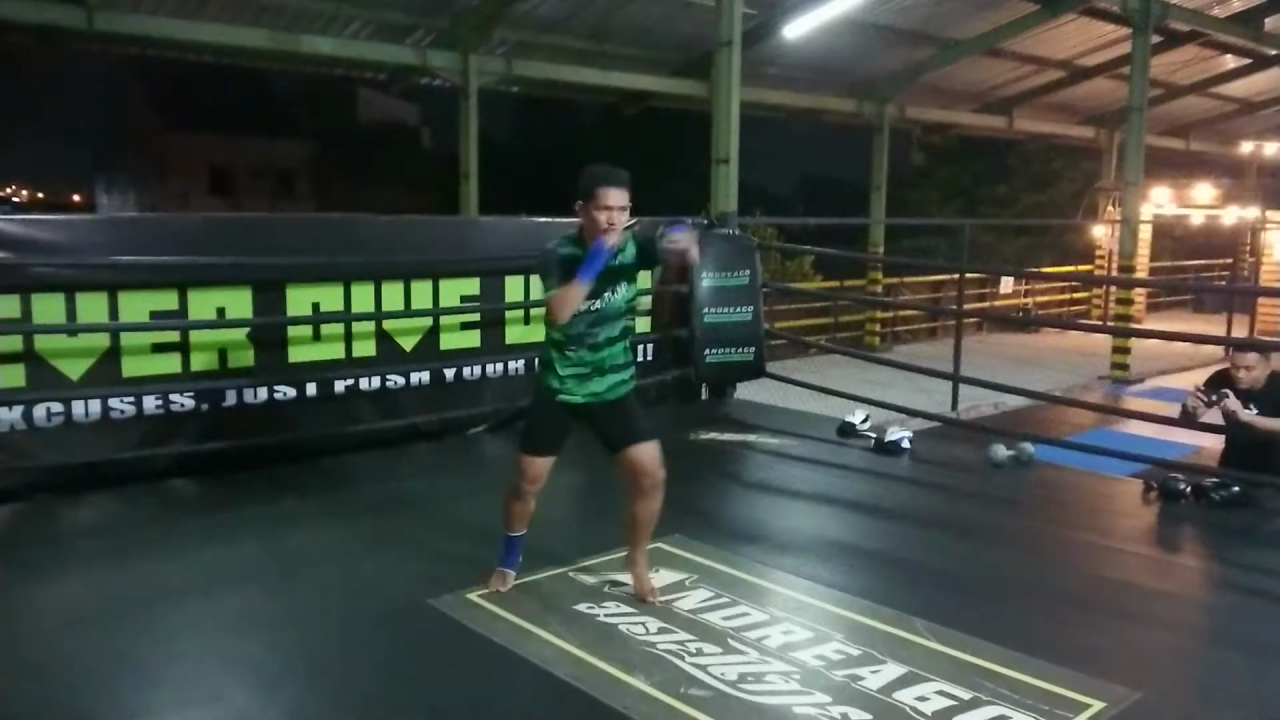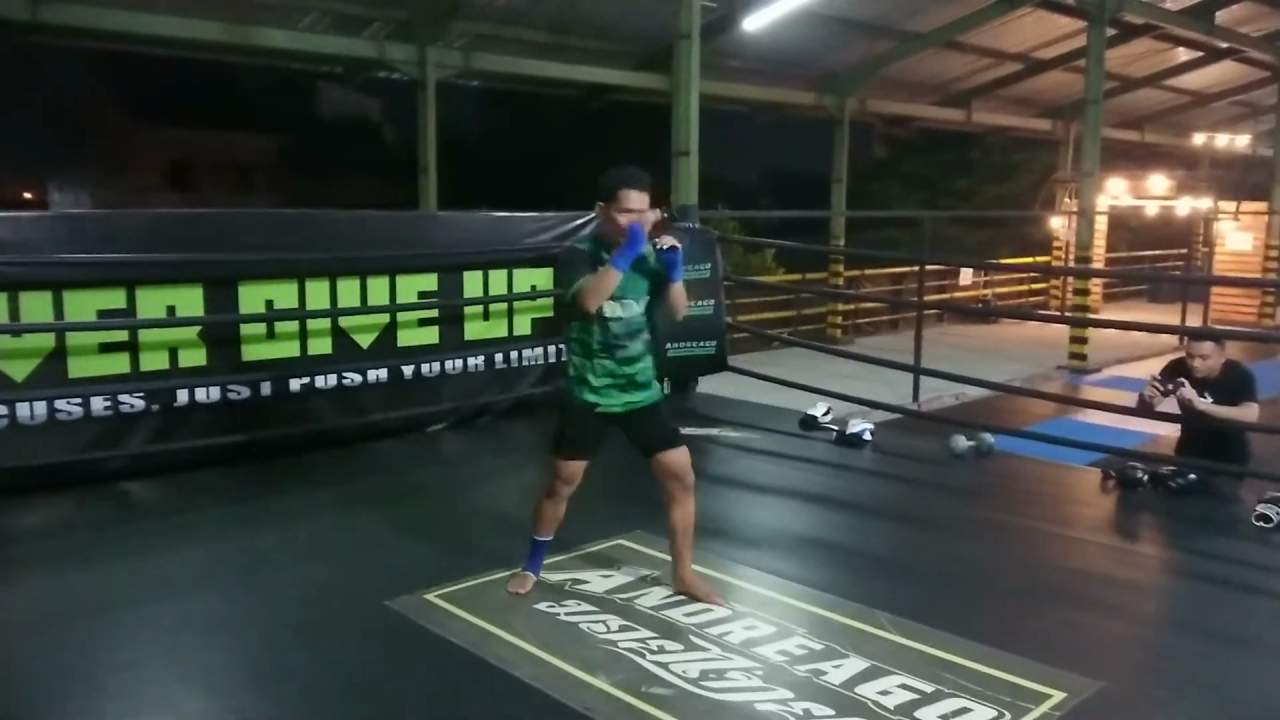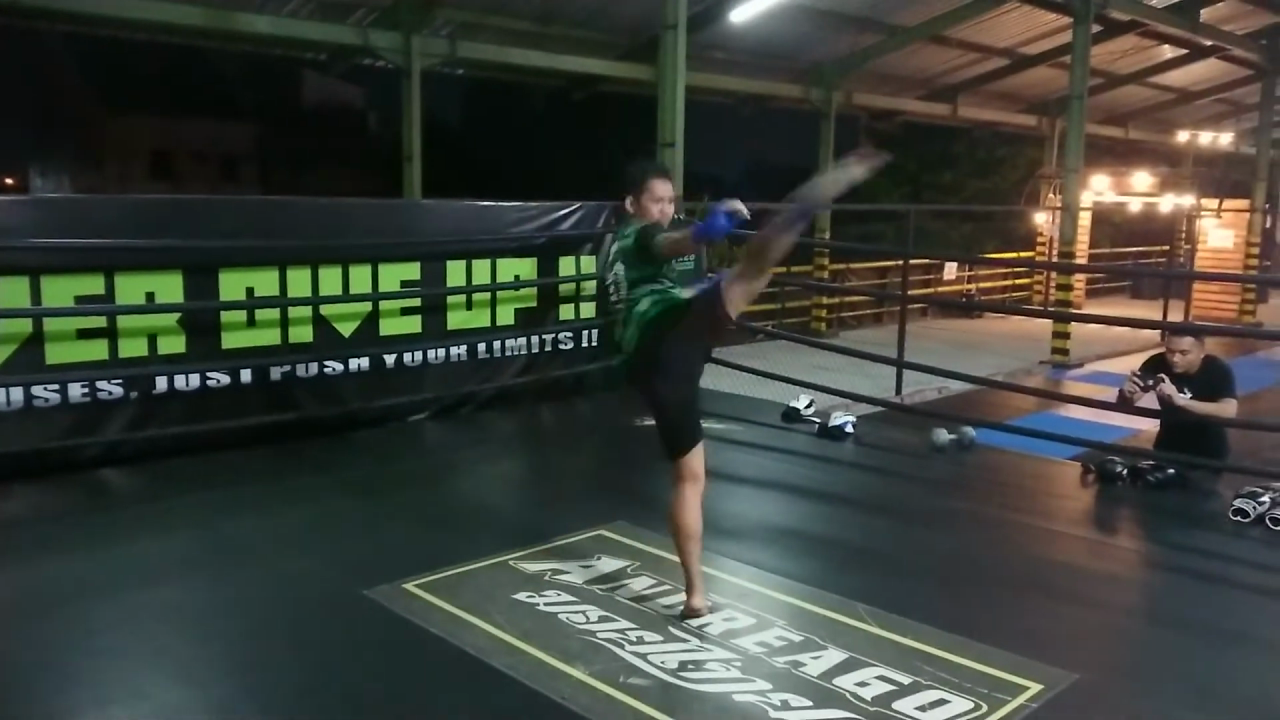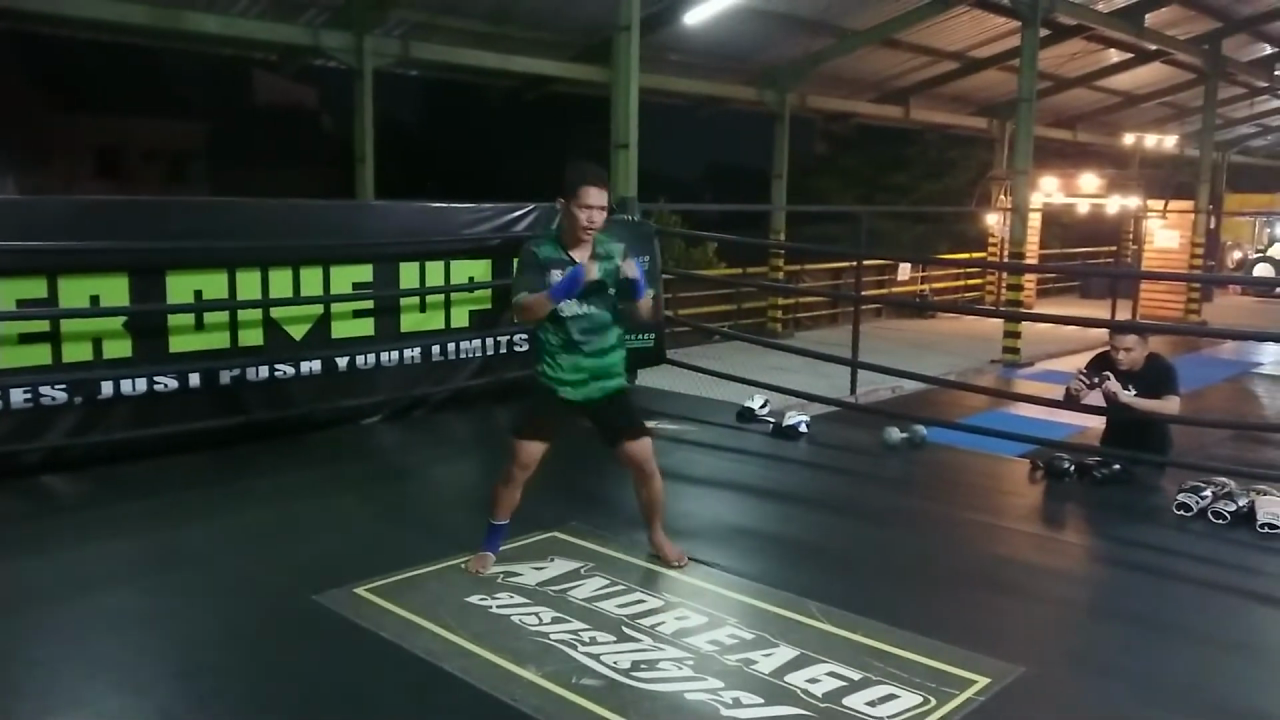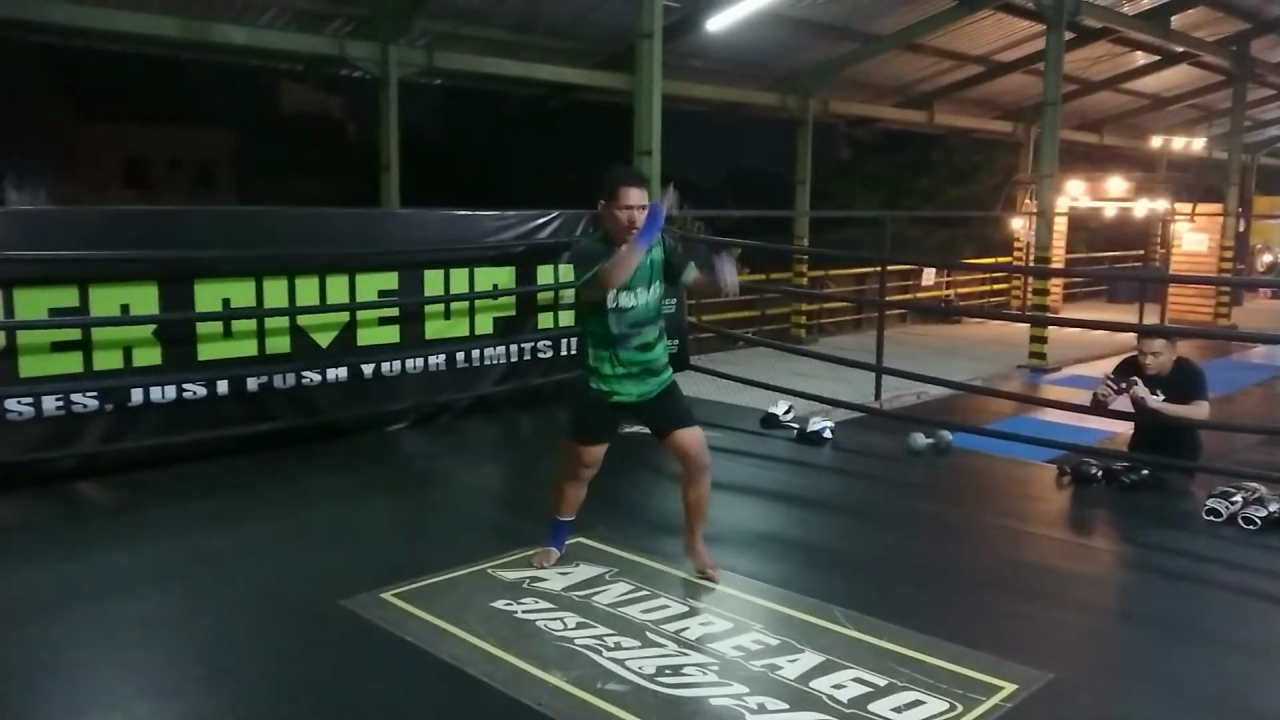
dt=1s
person 1, frame 1
left shoulder: (633, 245)
right shoulder: (560, 256)
left elbow: (683, 254)
right elbow: (557, 313)
left wrist: (680, 242)
right wrist: (599, 258)
left hip: (614, 387)
right hip: (561, 389)
left knee: (649, 474)
right knee: (529, 480)
left ankle: (637, 561)
right ankle: (510, 558)
person 1, frame 2
left shoulder: (648, 256)
right shoulder: (578, 254)
left elbow: (677, 311)
right elbow: (588, 301)
left wrist: (672, 266)
right wrist: (624, 251)
left hip: (640, 392)
right hip: (588, 394)
left knee: (680, 476)
right knee: (562, 482)
left ankle: (684, 572)
right ankle: (533, 563)
person 1, frame 3
left shoulder: (617, 256)
right shoulder: (640, 239)
right elbow: (676, 244)
right wrist: (712, 226)
left hip: (649, 366)
right hip: (675, 335)
left knee: (689, 477)
right knee: (748, 271)
left ankle: (696, 593)
right ankle: (807, 201)
person 1, frame 4
left shoulder: (616, 252)
right shoulder: (538, 254)
left elbow: (642, 312)
right elbow: (524, 313)
left wrist: (636, 285)
right wrist: (567, 284)
left hip: (608, 383)
right hip: (556, 386)
left knee: (644, 465)
right knee: (520, 467)
left ankle: (658, 536)
right ankle: (492, 543)
person 1, frame 5
left shoulder: (660, 249)
right shoulder: (587, 251)
left elbow: (693, 280)
right elbow: (603, 284)
left wrist: (722, 275)
right wrist: (640, 236)
left hip: (655, 381)
right hip: (604, 383)
left knee: (697, 459)
right knee: (579, 467)
left ankle: (696, 549)
right ankle: (556, 539)
